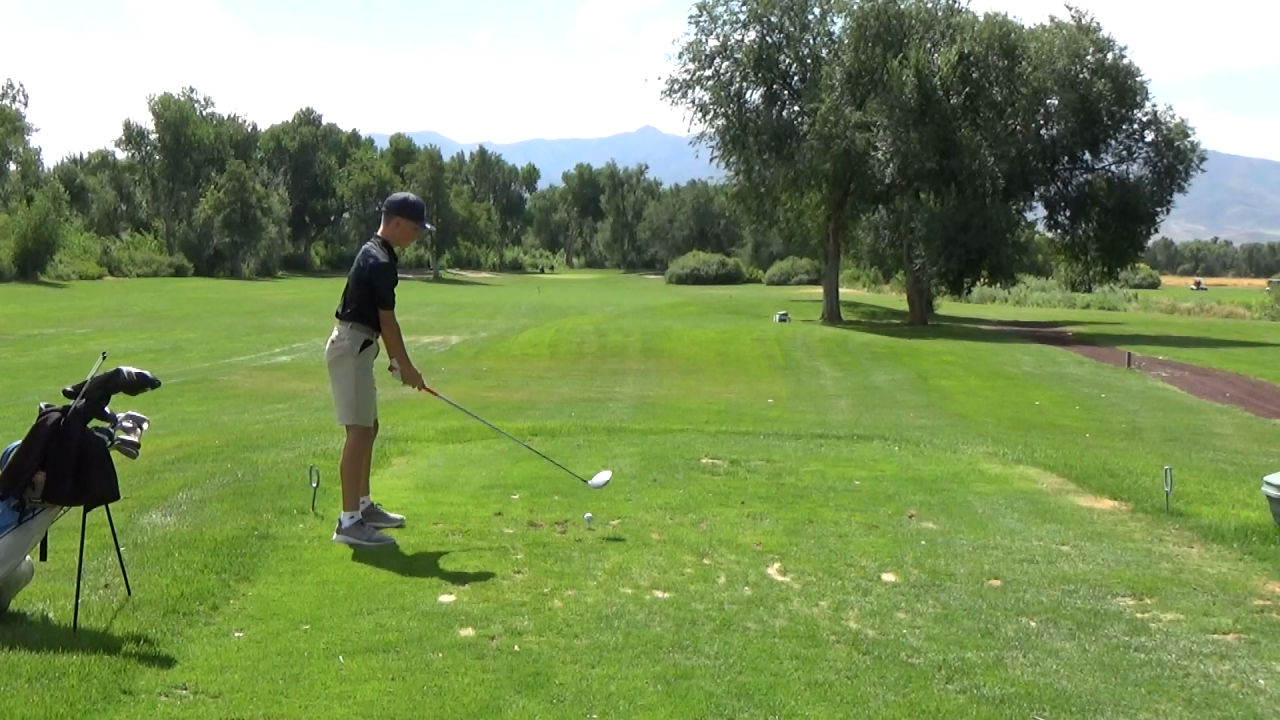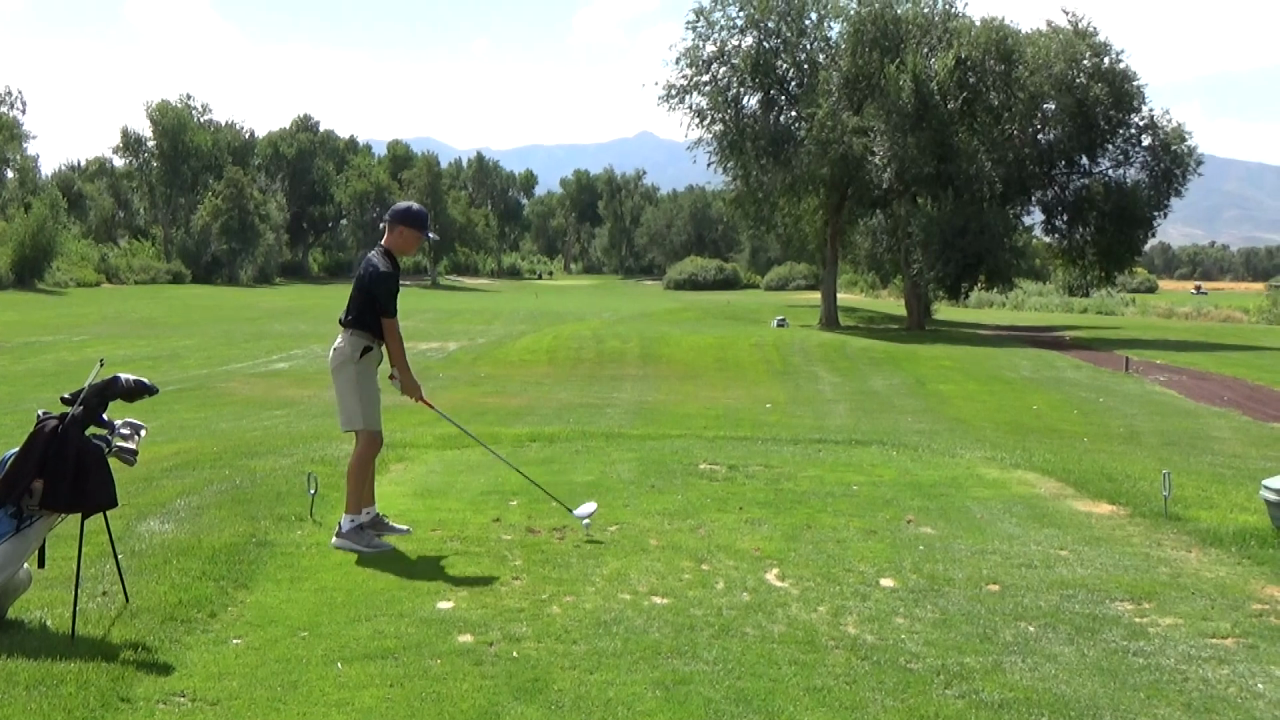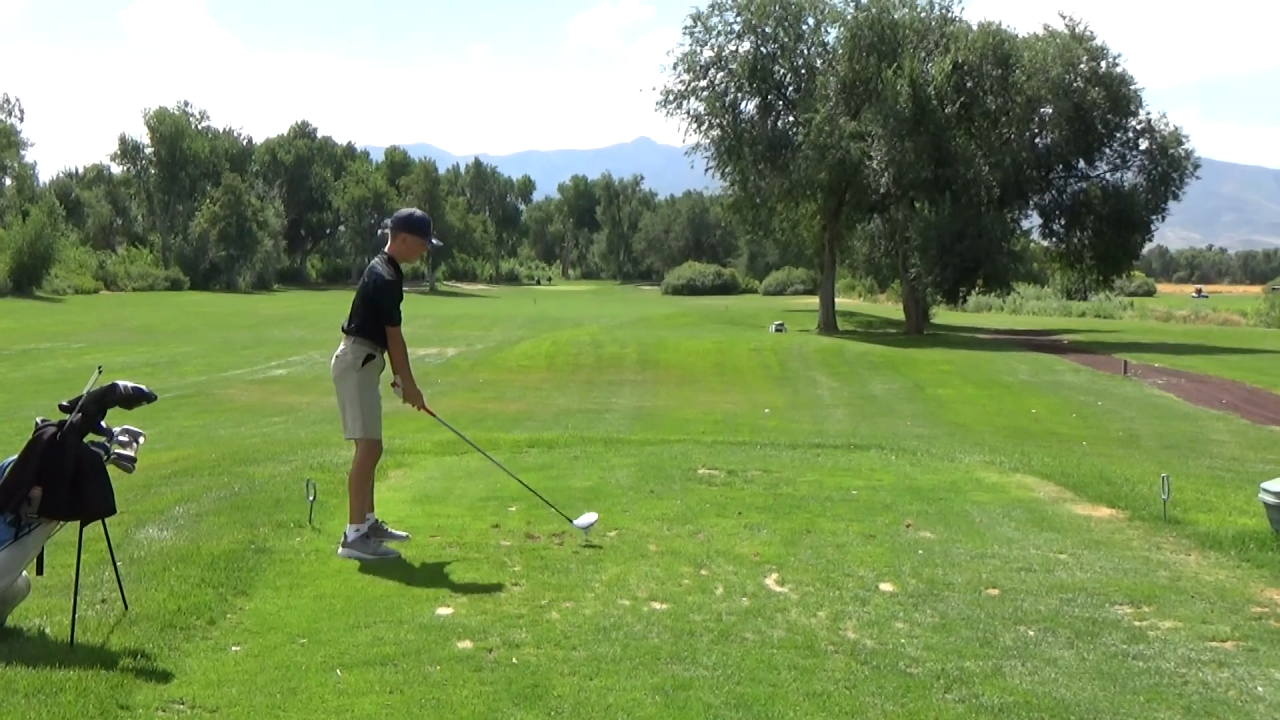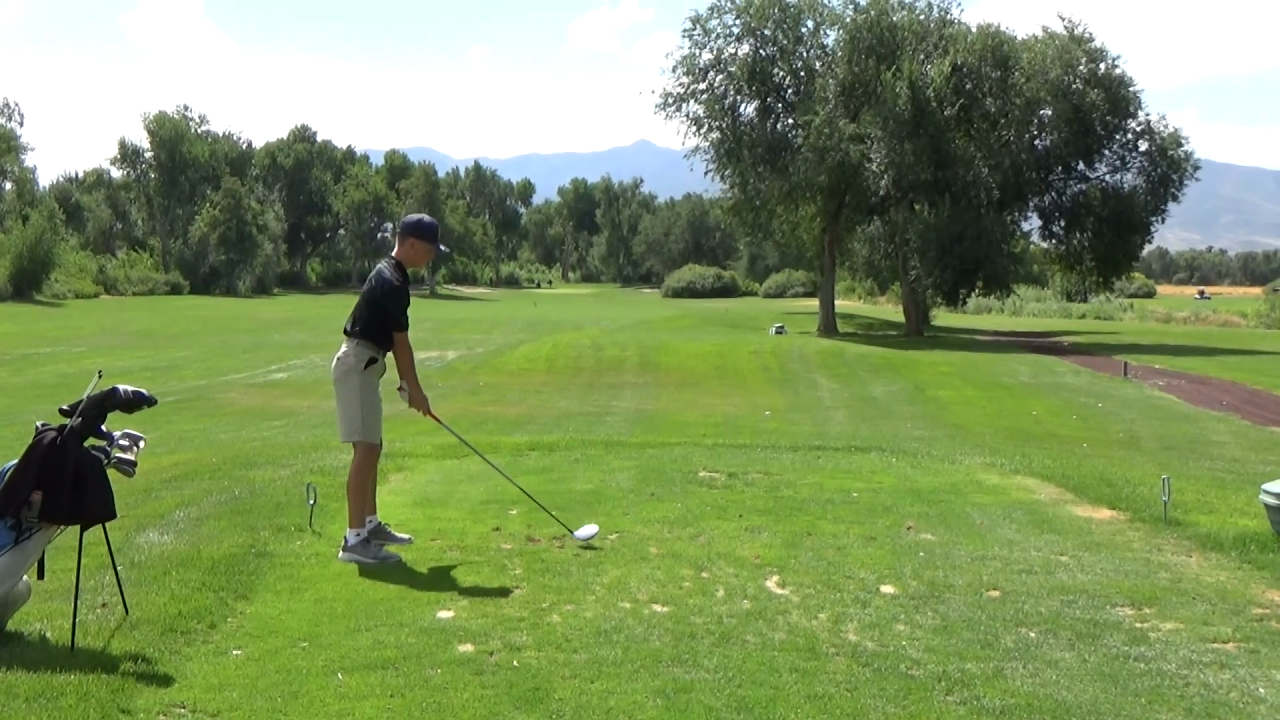
dt=0.3s
person 1, frame 1
left shoulder: (374, 253)
right shoulder: (381, 262)
right elbow: (387, 322)
left wrist: (396, 361)
right wrist: (406, 367)
left hip: (356, 346)
right hip: (352, 348)
left knee: (368, 428)
right knee: (359, 432)
left ankle: (362, 505)
right ankle: (349, 521)
person 1, frame 2
left shoulder: (380, 263)
right shoulder: (381, 271)
left elbow: (384, 328)
right elbow: (390, 328)
left wrist: (397, 369)
right wrist: (407, 376)
left hip: (360, 355)
right hip: (355, 356)
left knee: (368, 438)
right knee: (370, 439)
left ankle: (367, 515)
right ankle: (348, 525)
person 1, frame 3
left shoulder: (383, 270)
right shoulder: (386, 278)
left elbow: (387, 336)
right elbow: (394, 337)
left wrist: (399, 377)
right wrist: (409, 384)
left hip: (363, 361)
right hip: (357, 362)
left knee: (368, 446)
right knee: (369, 447)
left ankle: (367, 521)
right ankle: (354, 536)
person 1, frame 4
left shoulder: (389, 274)
right shoulder: (392, 284)
left elbow: (394, 339)
right elbow: (401, 342)
left wrist: (406, 382)
right wrist: (416, 389)
left hip: (363, 365)
right hip: (357, 366)
left knee: (370, 449)
right knee: (366, 451)
left ankle: (370, 524)
right ankle: (354, 539)
